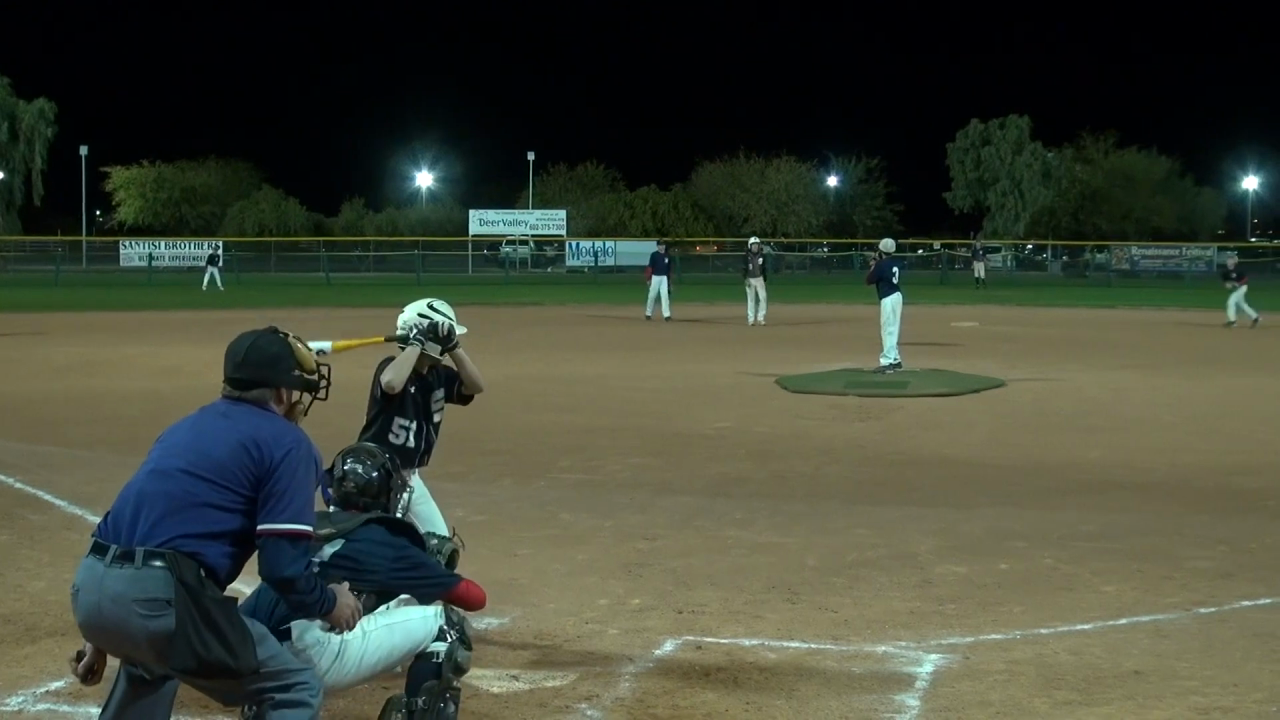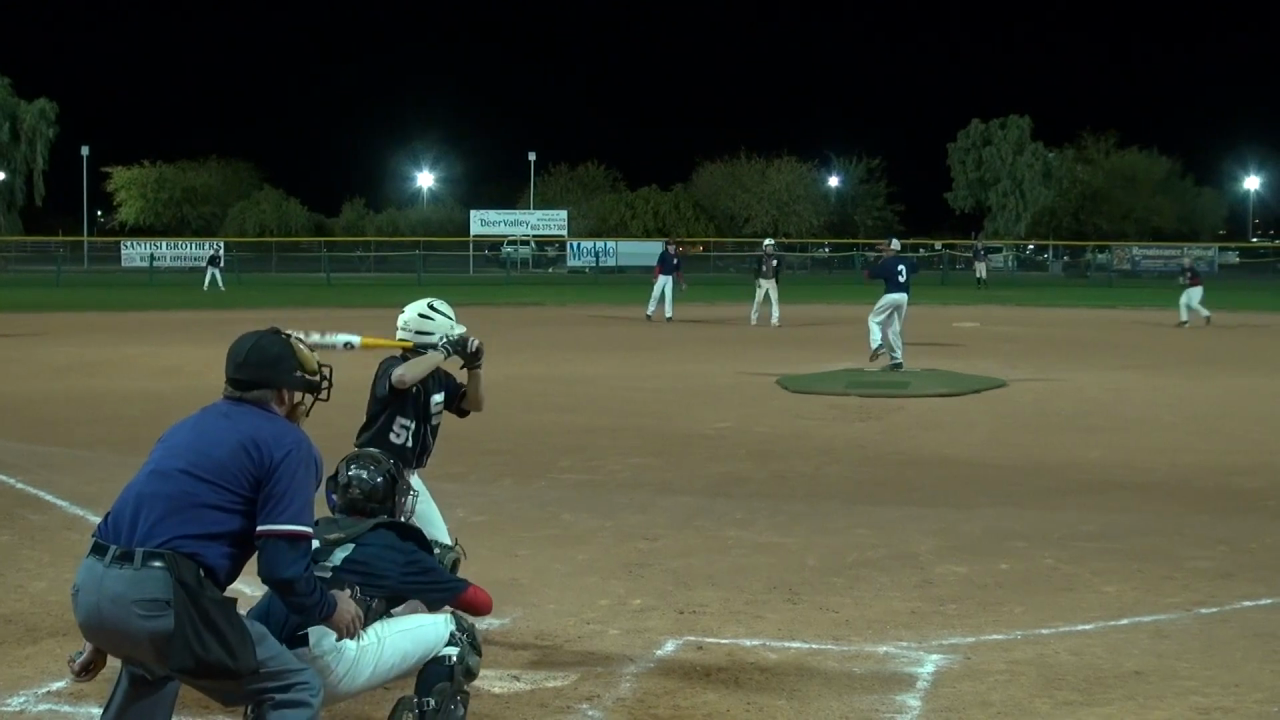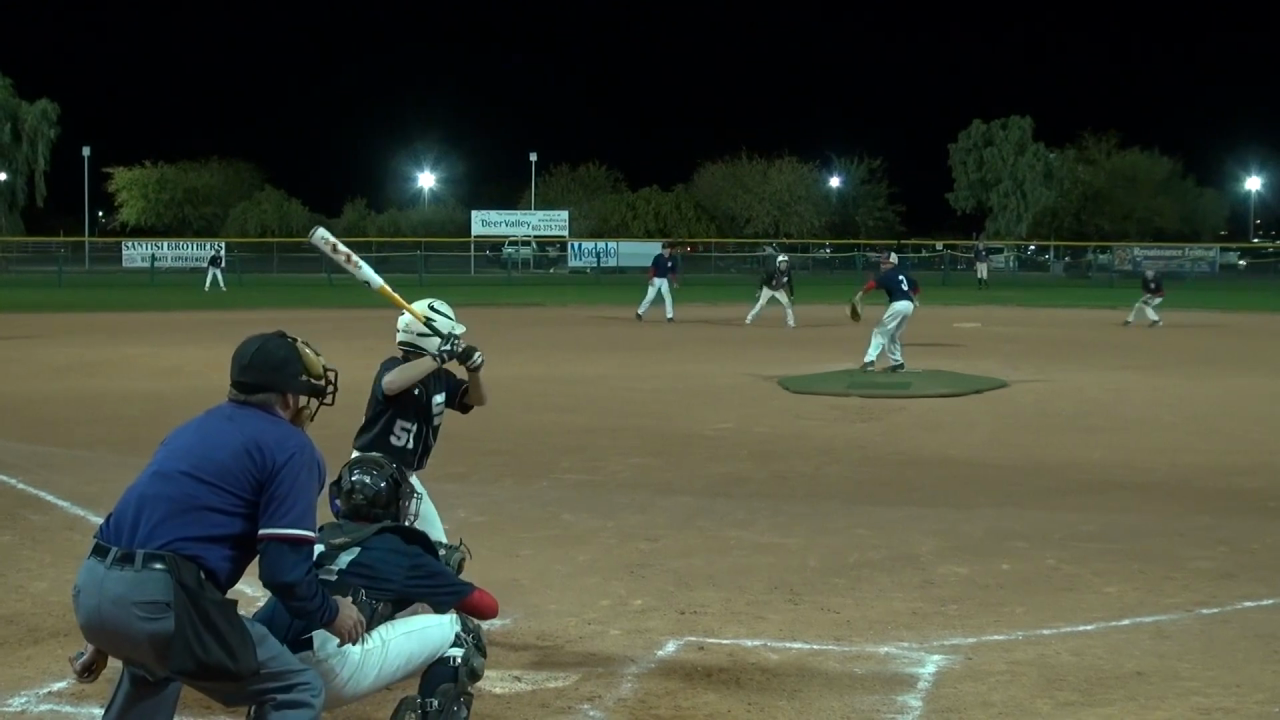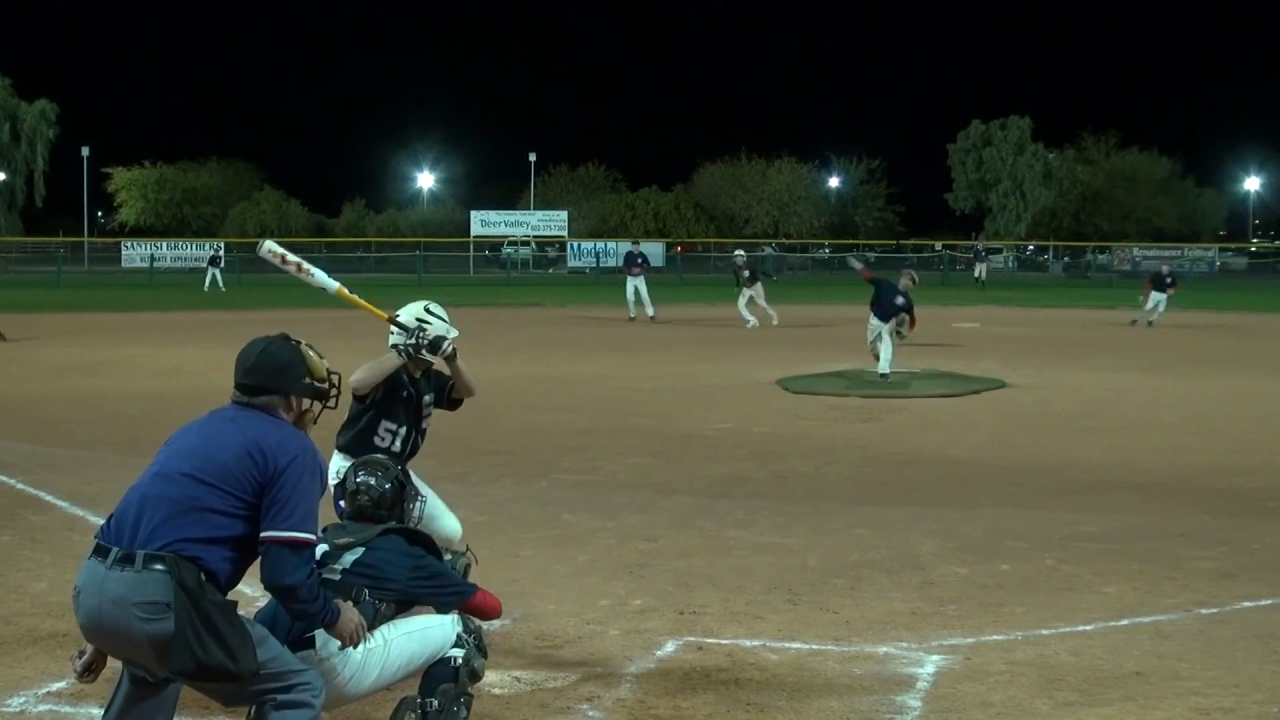
dt=0.4s
person 1, frame 1
left shoulder: (190, 424)
right shoulder: (287, 442)
right elbow: (283, 566)
right wrist: (328, 603)
left hip: (91, 586)
right hip: (158, 598)
left knee: (150, 658)
person 1, frame 2
left shoulder: (193, 424)
right shoulder: (288, 443)
right elbow: (283, 567)
right wrist: (328, 608)
left hip: (91, 585)
right hip: (158, 597)
left knee: (151, 659)
person 1, frame 3
left shoulder: (198, 427)
right shoulder: (290, 447)
right elbow: (285, 571)
right wrist: (330, 613)
left hip: (92, 587)
right hip: (158, 599)
left knee: (152, 658)
person 1, frame 4
left shoulder: (200, 427)
right shoulder: (292, 449)
right elbow: (286, 573)
right wrist: (332, 615)
left hip: (92, 587)
right hip: (158, 600)
left knee: (152, 659)
person 2, frame 1
left shoulder: (311, 529)
right shoulder: (388, 542)
right elbow: (475, 599)
right wrist: (436, 571)
right hip: (309, 658)
right knee: (446, 628)
person 2, frame 2
left shoulder: (315, 535)
right shoulder: (395, 546)
right elbow: (482, 604)
right wrist: (439, 576)
right hip: (323, 665)
right knee: (455, 635)
person 2, frame 3
left shoulder: (319, 541)
right shoulder: (400, 550)
right elbow: (487, 607)
right wrist: (442, 579)
right hip: (327, 671)
right knee: (460, 633)
person 2, frame 4
left shoulder: (325, 542)
right shoulder: (403, 551)
right elbow: (490, 608)
right wrist: (453, 583)
right hip: (329, 668)
right knee: (462, 632)
person 3, frame 1
left shoulder: (438, 374)
right shoulder: (392, 367)
left elbow: (476, 386)
right elbow: (392, 384)
left wrist: (452, 346)
right wrist: (417, 342)
left hip: (410, 478)
left knee: (443, 550)
person 3, frame 2
left shoulder: (439, 378)
right shoulder: (393, 367)
left elbow: (474, 404)
right elbow: (403, 378)
left wrist: (474, 364)
right wrist: (445, 351)
left hip: (408, 477)
left knee: (443, 551)
person 3, frame 3
left shoulder: (439, 377)
right shoulder: (393, 368)
left elbow: (477, 399)
right elbow: (391, 385)
left wrist: (473, 369)
right wrist: (440, 356)
left hip: (406, 477)
left knee: (436, 548)
person 3, frame 4
left shoulder: (429, 378)
right shoulder: (389, 374)
left elbow: (467, 390)
right elbow: (356, 383)
left wrist: (451, 357)
right wrist: (404, 352)
left knee: (450, 534)
